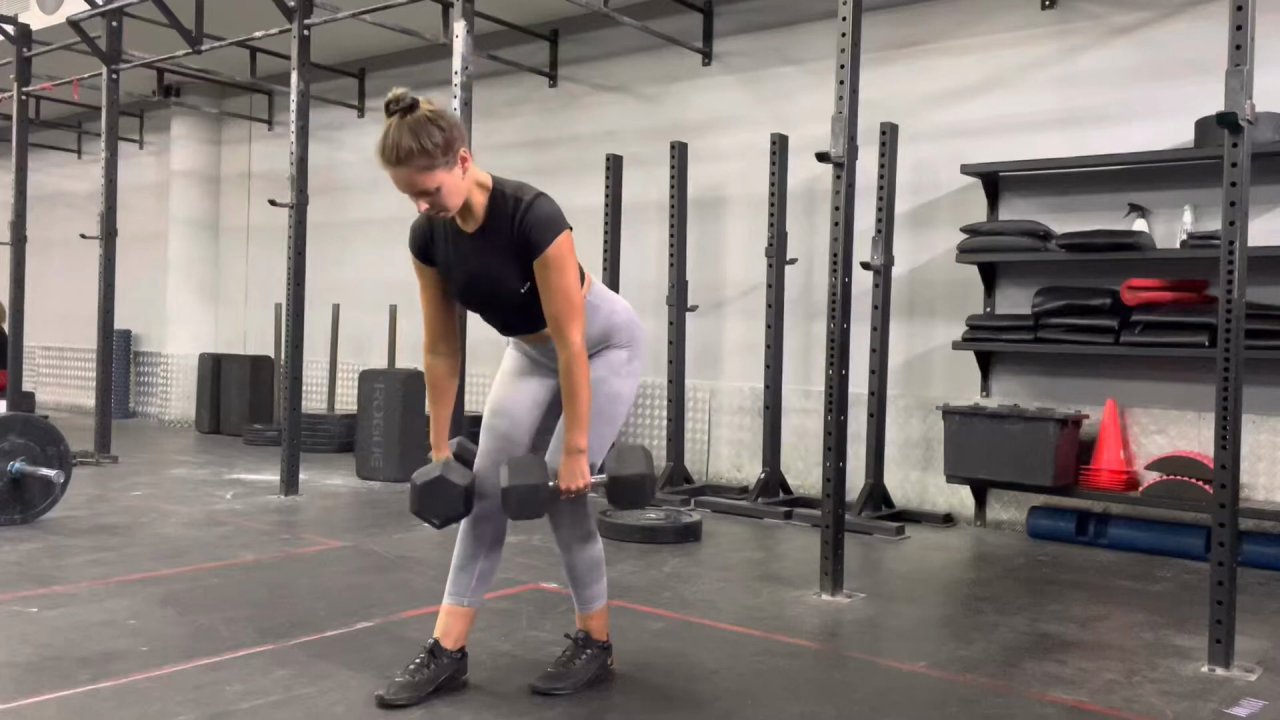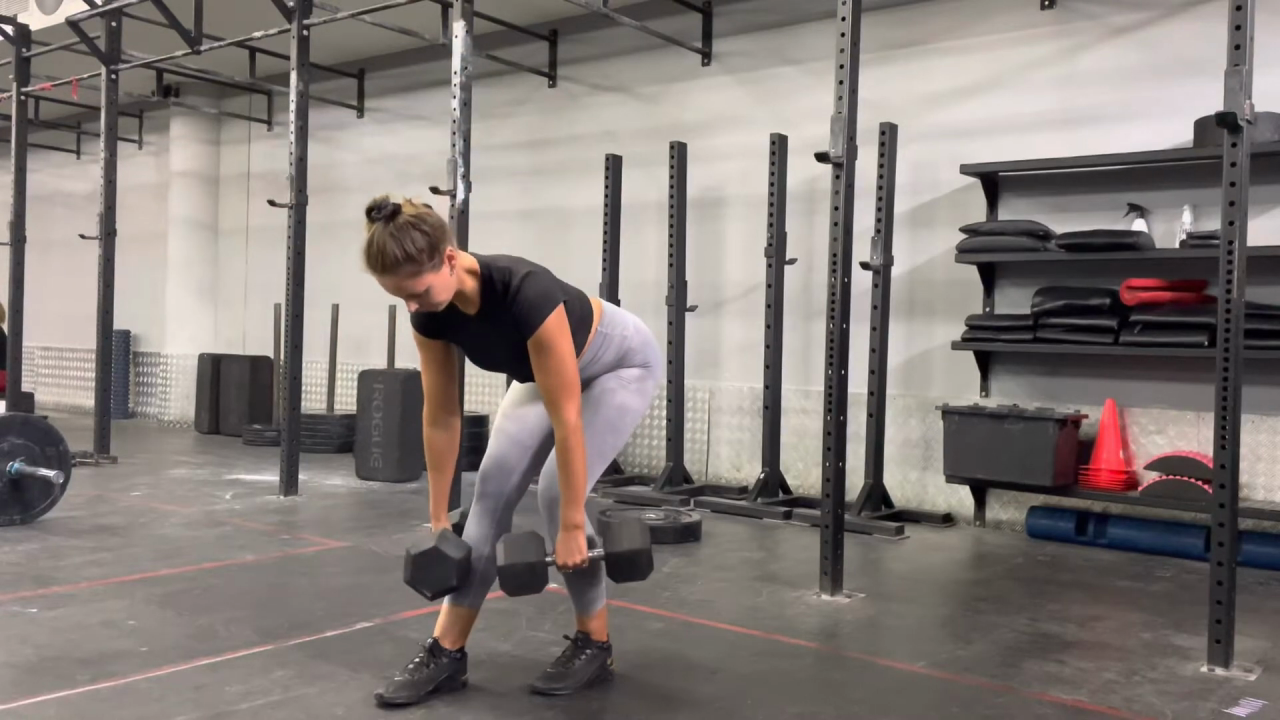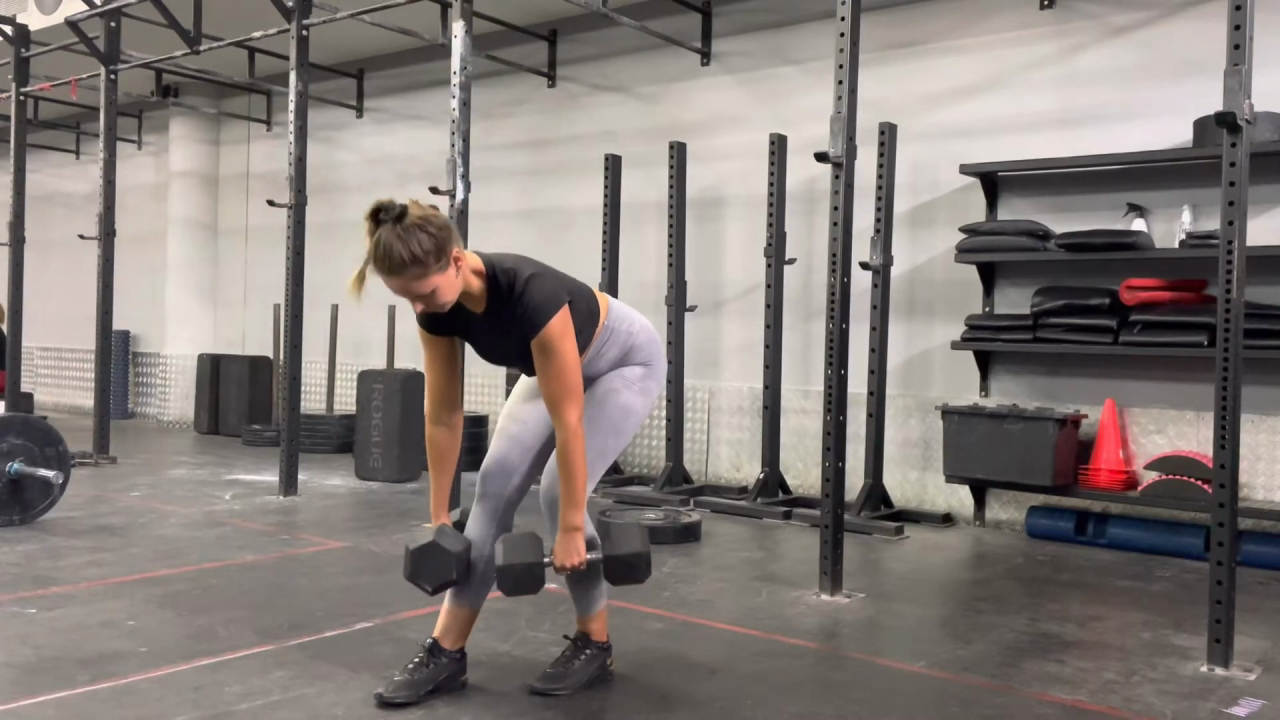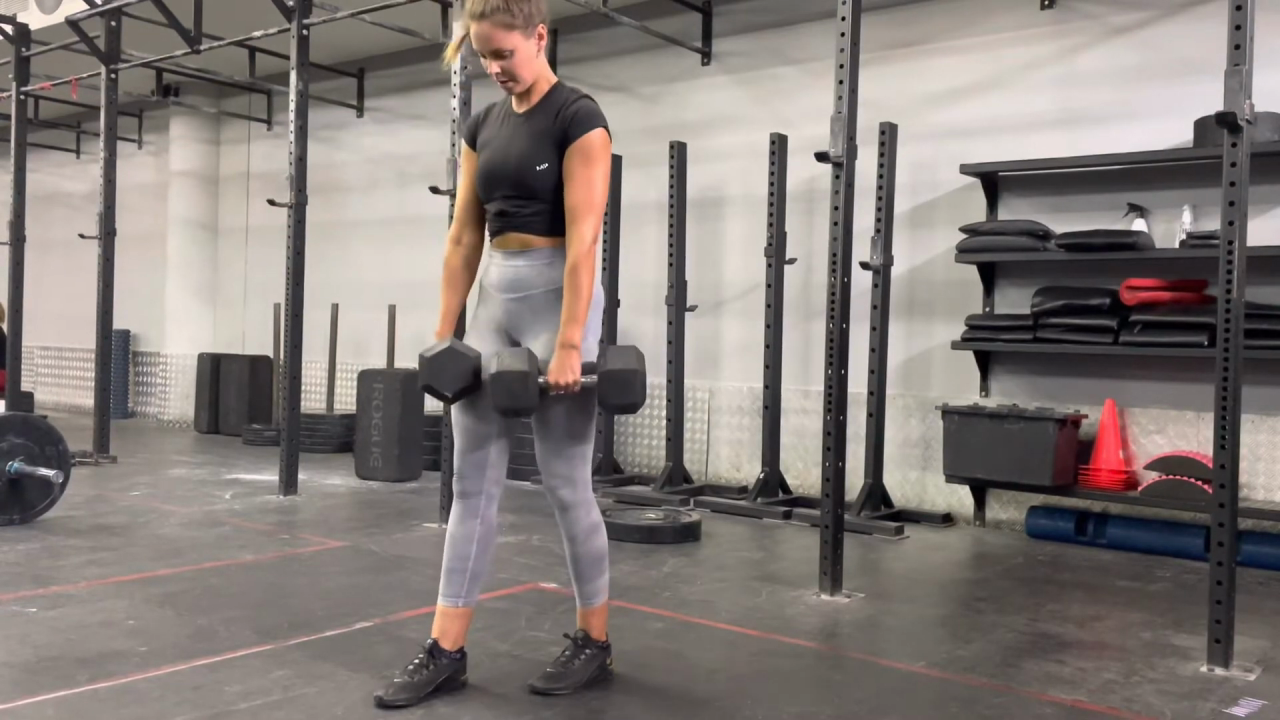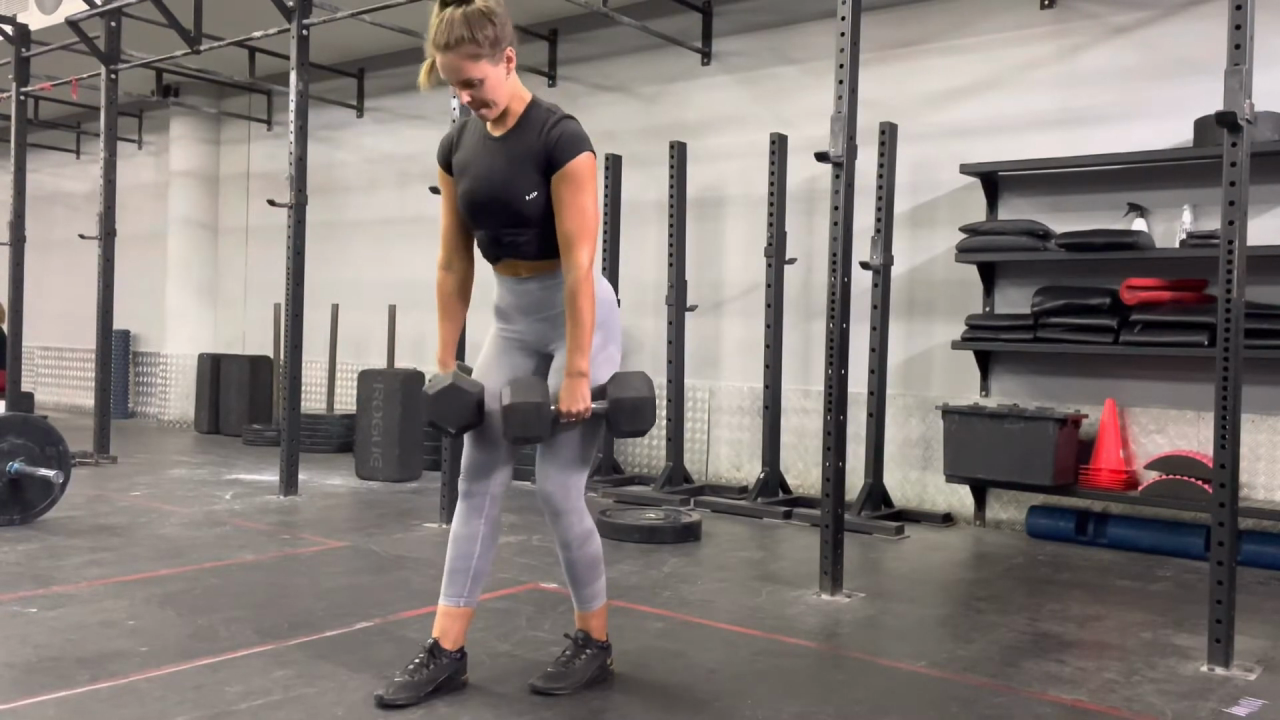
dt=1s
person 1, frame 1
left shoulder: (532, 216)
right shoulder: (428, 236)
left elbow: (571, 341)
right elbow: (441, 348)
left wrist: (575, 449)
right wrist: (440, 446)
left hip: (603, 344)
right hip: (530, 353)
left knee: (561, 492)
right knee: (486, 488)
left ankle: (595, 642)
right ankle: (447, 650)
person 1, frame 2
left shoulder: (525, 291)
right shoulder: (432, 313)
left elbow: (567, 420)
right elbow: (441, 418)
left wrist: (572, 526)
right wrist: (439, 519)
left hip: (620, 364)
right hip: (544, 372)
left knee: (555, 492)
right knee: (492, 487)
left ankle: (595, 643)
right ankle: (447, 651)
person 1, frame 3
left shoulder: (531, 293)
right shoulder: (439, 309)
left elbow: (568, 422)
right elbow: (443, 416)
left wrist: (571, 528)
right wrist: (438, 517)
left hip: (625, 361)
right hip: (554, 360)
left knee: (557, 491)
right knee: (495, 484)
left ankle: (594, 643)
right ankle: (446, 650)
person 1, frame 4
left shoulder: (578, 116)
right shoulder: (483, 124)
left elbow: (583, 238)
right elbow: (464, 236)
left wrist: (568, 345)
right wrist: (444, 332)
left hip: (558, 297)
right hip: (494, 302)
left knee: (566, 484)
right knee: (472, 481)
left ankle: (594, 641)
right ankle: (446, 649)
person 1, frame 5
left shoulder: (559, 136)
right shoulder: (456, 147)
left elbow: (579, 265)
right elbow: (453, 262)
left wrist: (578, 373)
right wrist: (446, 362)
left hip: (576, 316)
right hip: (510, 318)
left knee: (557, 488)
right knee: (479, 482)
left ankle: (594, 642)
right ankle: (446, 650)
